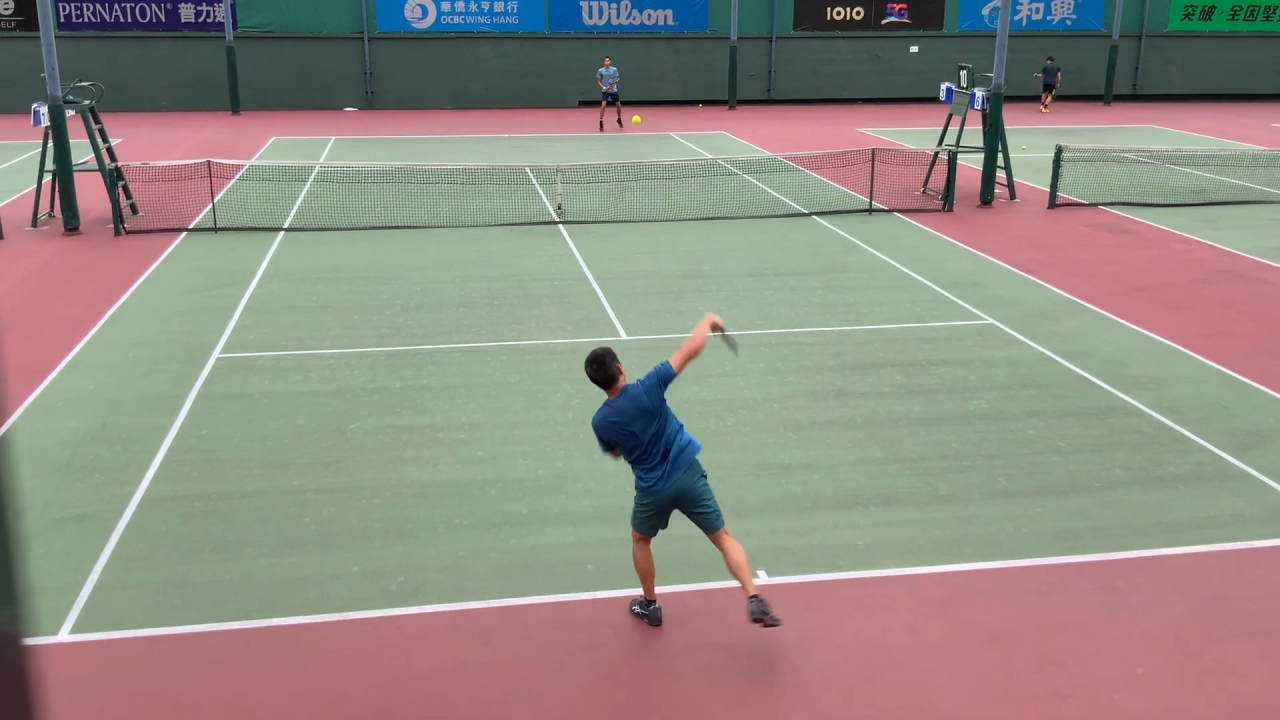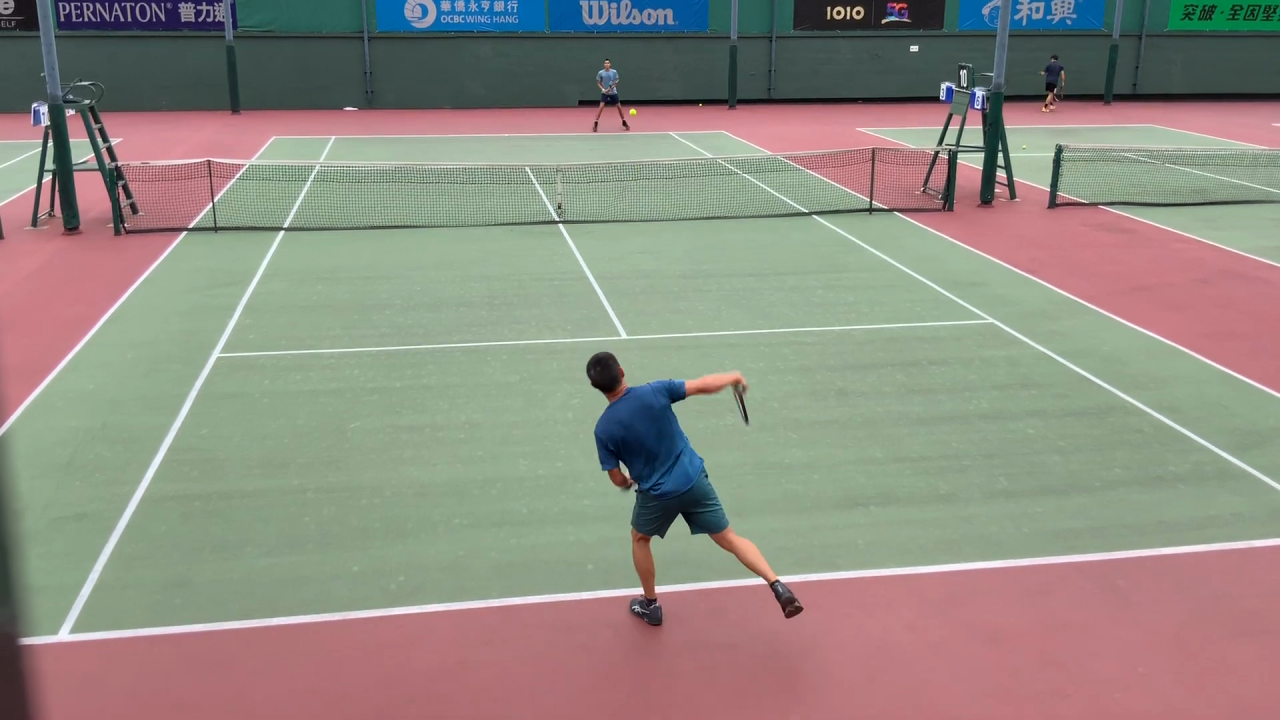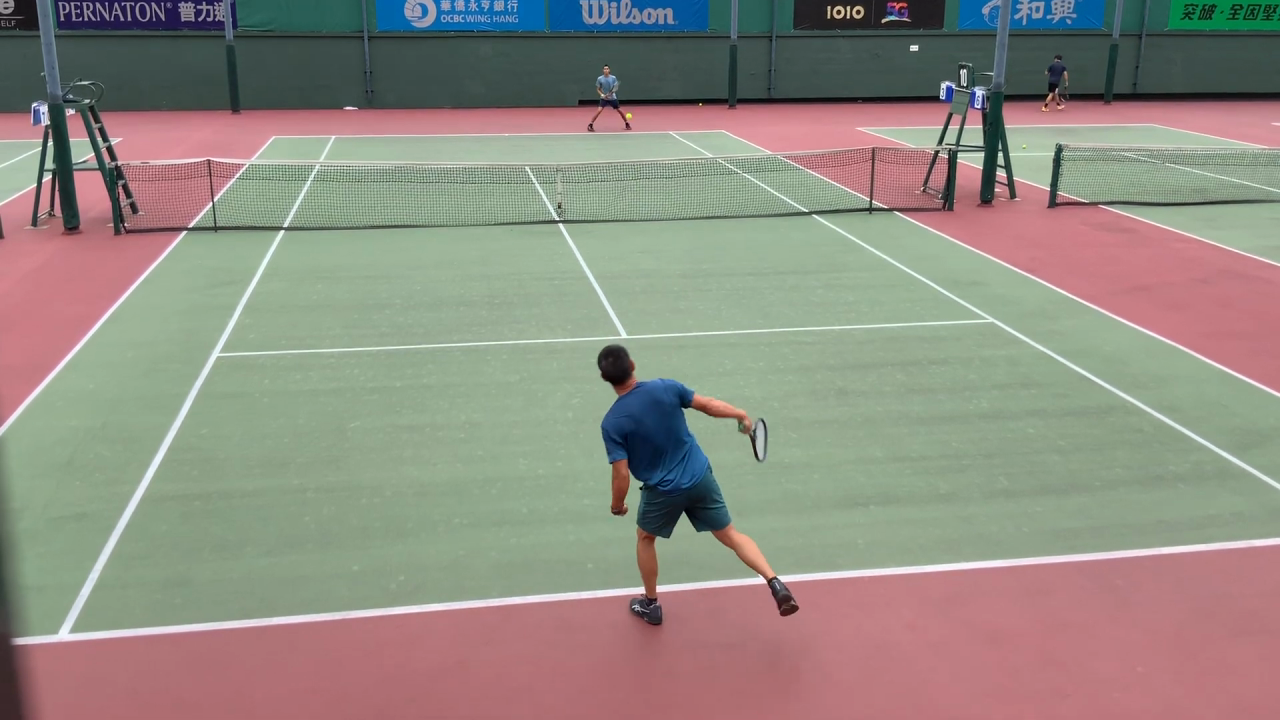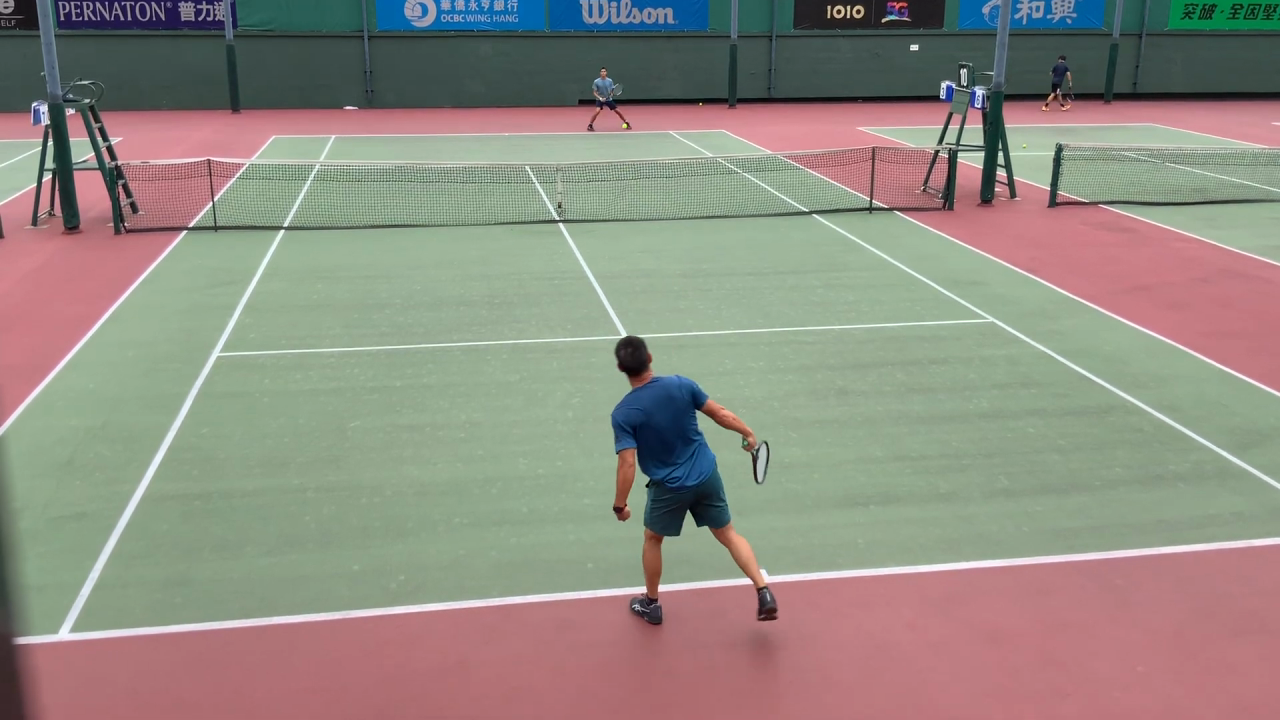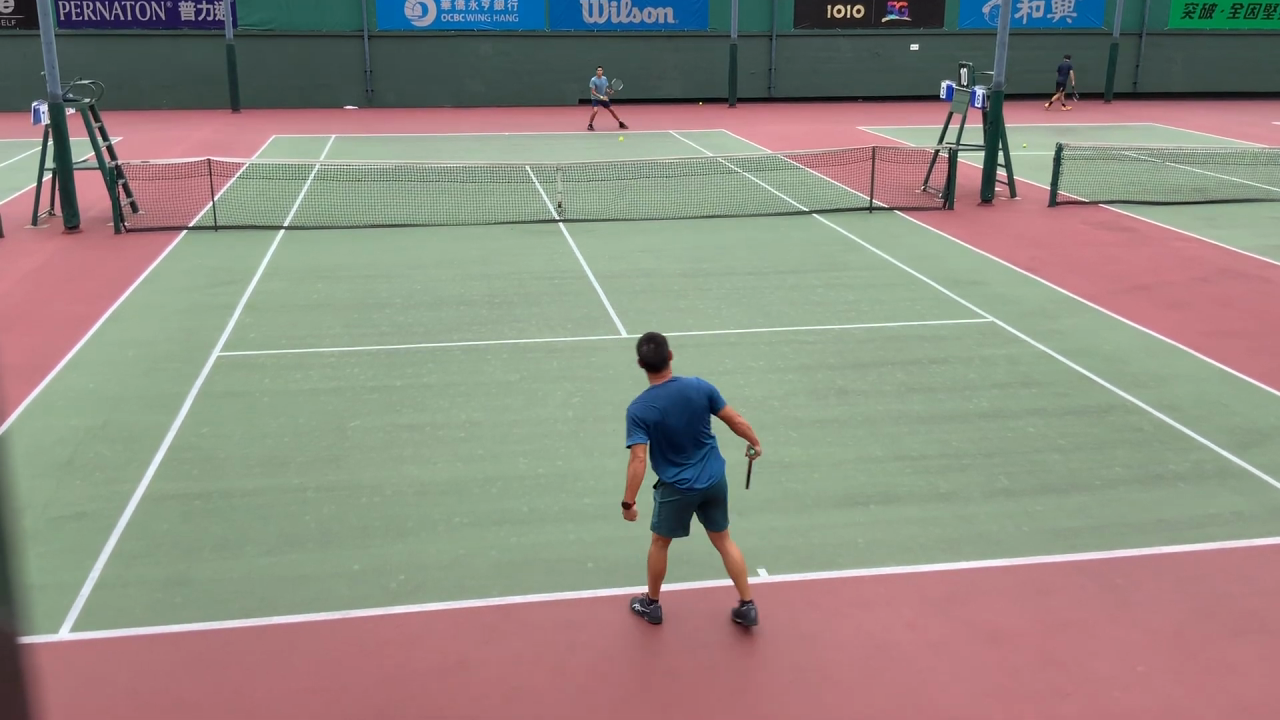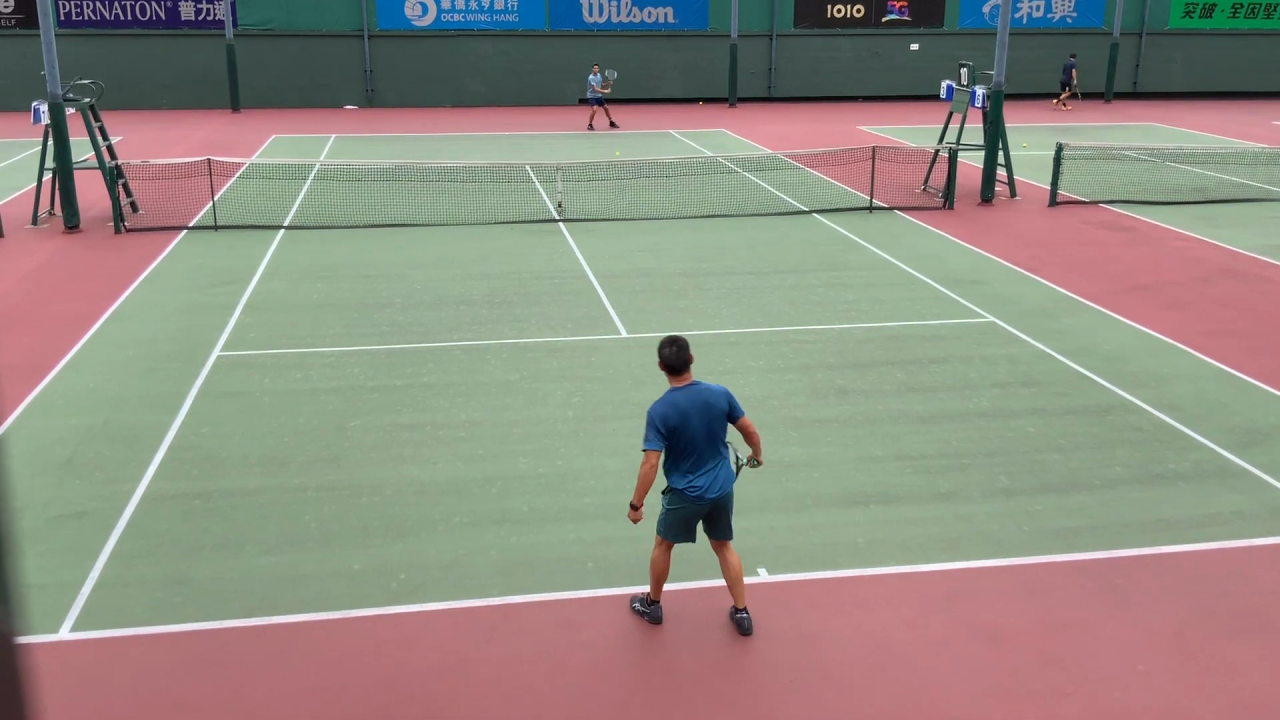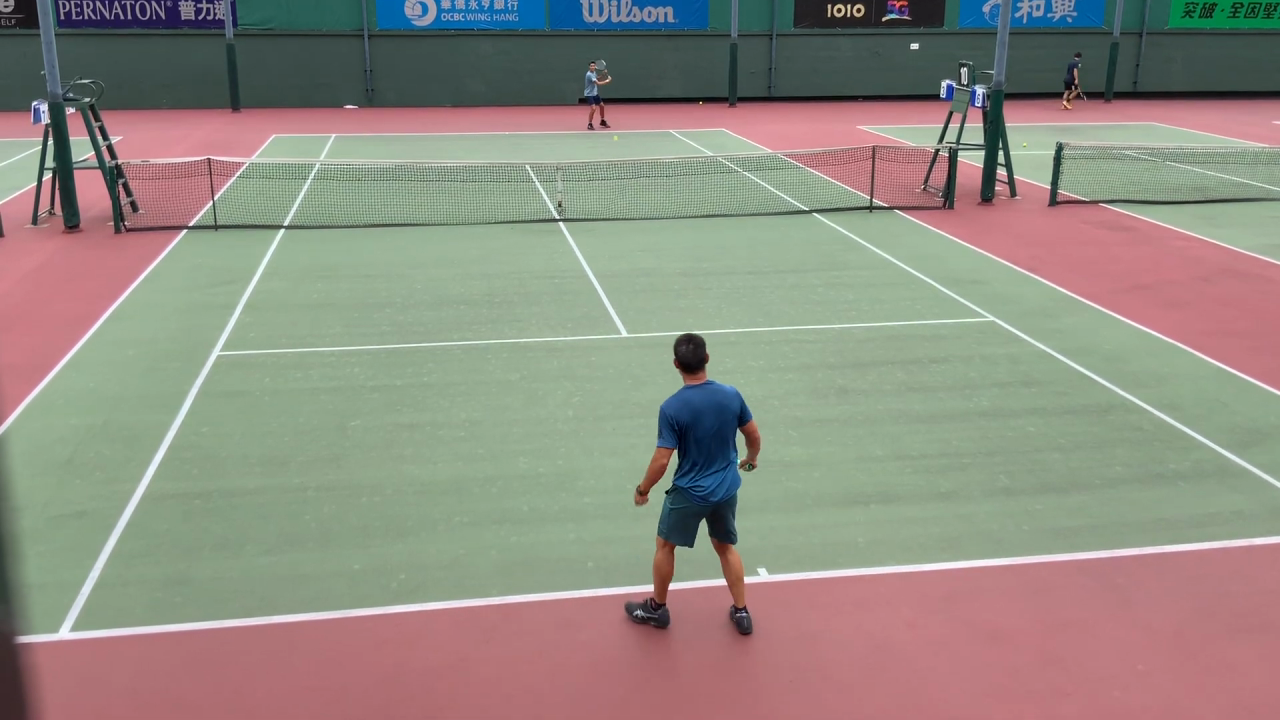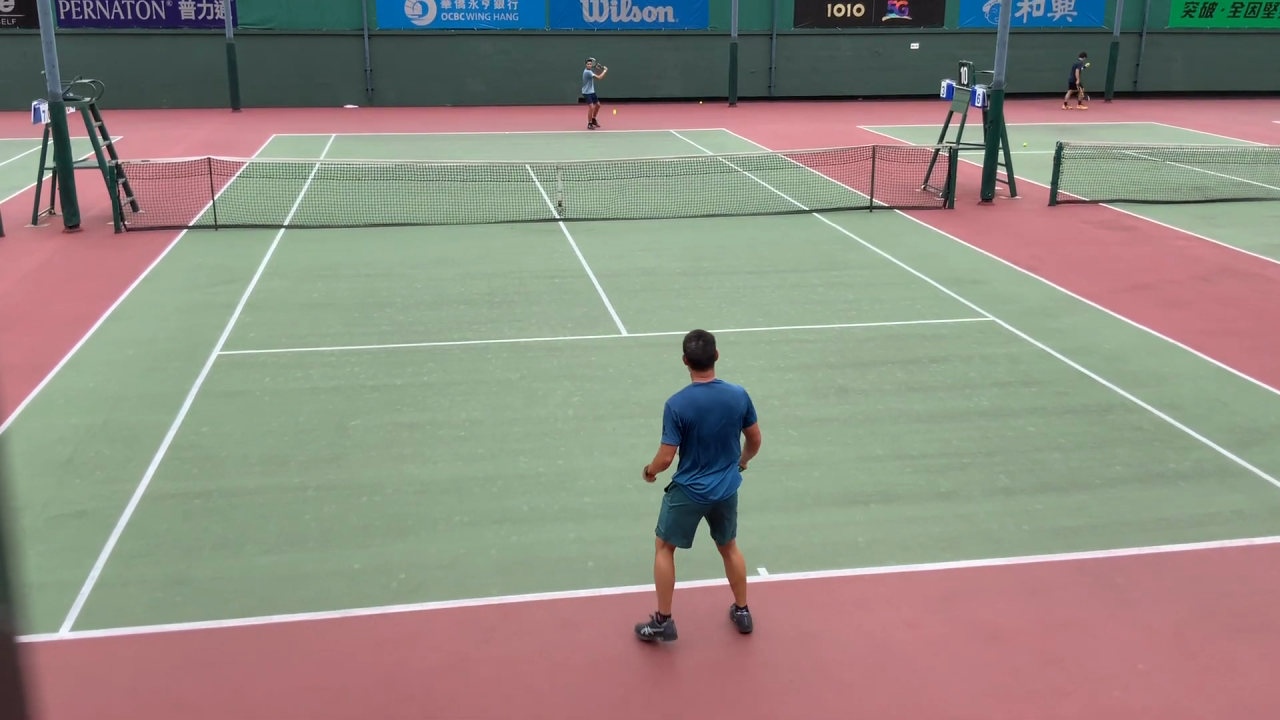
dt=0.1s
person 1, frame 1
left shoulder: (601, 421)
right shoulder: (647, 388)
right elbow: (689, 350)
right wrist: (708, 322)
left hip: (652, 489)
right hip: (688, 477)
left knee: (640, 539)
right knee: (723, 539)
left ankle: (650, 605)
right ankle: (754, 600)
person 1, frame 2
left shoulder: (604, 429)
right shoulder: (652, 393)
left elbow: (616, 478)
right elbow: (702, 385)
left wrist: (629, 483)
right wrist: (733, 377)
left hip: (655, 494)
right hip: (692, 481)
left knee: (640, 538)
right knee: (730, 539)
left ankle: (650, 605)
right ankle: (777, 587)
person 1, frame 3
left shoulder: (612, 422)
right shoulder: (665, 388)
left elbow: (621, 473)
right elbow: (709, 406)
left wrist: (618, 505)
right wrist: (742, 415)
left hip: (662, 490)
right hip: (700, 479)
left knee: (646, 539)
right knee: (730, 535)
left ankle: (651, 604)
right ankle: (776, 585)
person 1, frame 4
left shoulder: (623, 413)
right shoulder: (677, 385)
left elbow: (628, 464)
right elbow: (719, 413)
left wrist: (620, 504)
right wrist: (747, 433)
left hip: (668, 486)
right hip: (706, 475)
left knee: (652, 539)
right knee: (727, 534)
left ankle: (651, 603)
right ankle: (763, 591)
person 1, frame 5
left shoulder: (640, 409)
right shoulder: (700, 387)
left elbow: (638, 460)
right elbow: (735, 420)
left wrist: (628, 502)
right wrist: (754, 442)
left hip: (676, 487)
right hip: (714, 478)
left knee: (660, 542)
right knee: (722, 539)
left ankle: (651, 604)
right ankle: (747, 605)
person 1, frame 6
left shoulder: (659, 411)
right shoulder: (719, 394)
left elbow: (651, 464)
right elbow: (749, 431)
left wrist: (636, 504)
right wrist: (757, 453)
left hip: (685, 494)
right hip: (722, 488)
left knee: (663, 545)
right knee: (723, 547)
left ankle: (652, 603)
right ankle: (741, 612)
person 1, frame 7
left shoulder: (672, 408)
right shoulder: (732, 396)
left elbow: (662, 460)
right elbow: (754, 437)
left wrist: (643, 487)
right wrist: (752, 458)
left hip: (689, 495)
right hip: (726, 490)
left knee: (666, 546)
right knee: (726, 549)
left ankle: (657, 607)
right ankle: (741, 612)
person 1, frame 8
left shoulder: (677, 404)
right shoulder: (739, 395)
left elbow: (666, 457)
right elbow: (755, 439)
left wrist: (649, 471)
right wrist: (743, 460)
left hip: (688, 492)
right hip: (726, 489)
left knee: (664, 548)
right knee: (728, 548)
left ankle: (663, 620)
right ankle: (742, 611)
